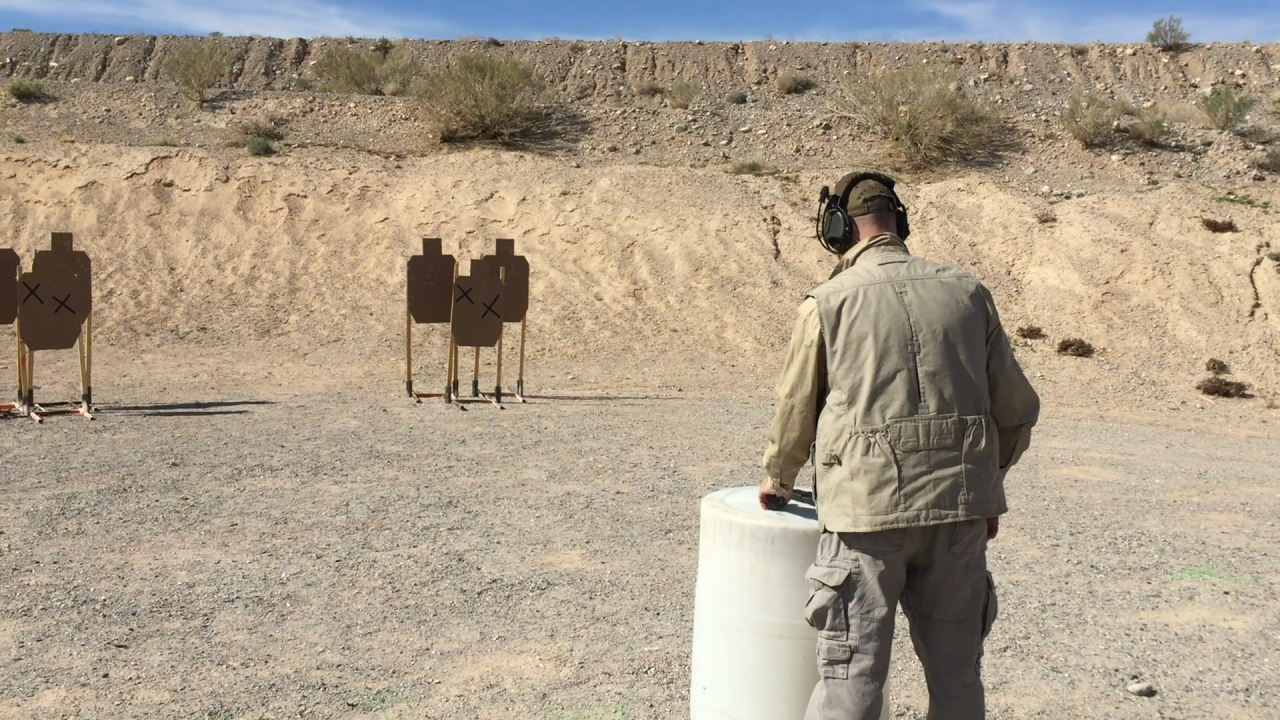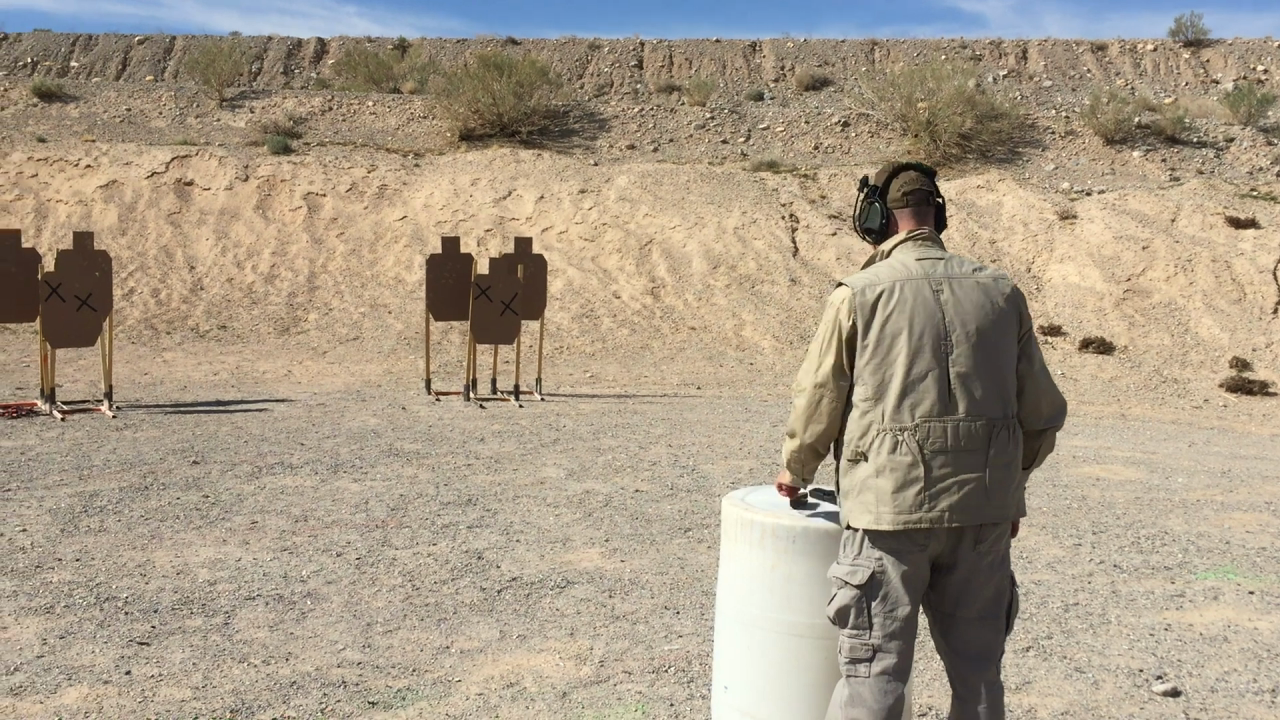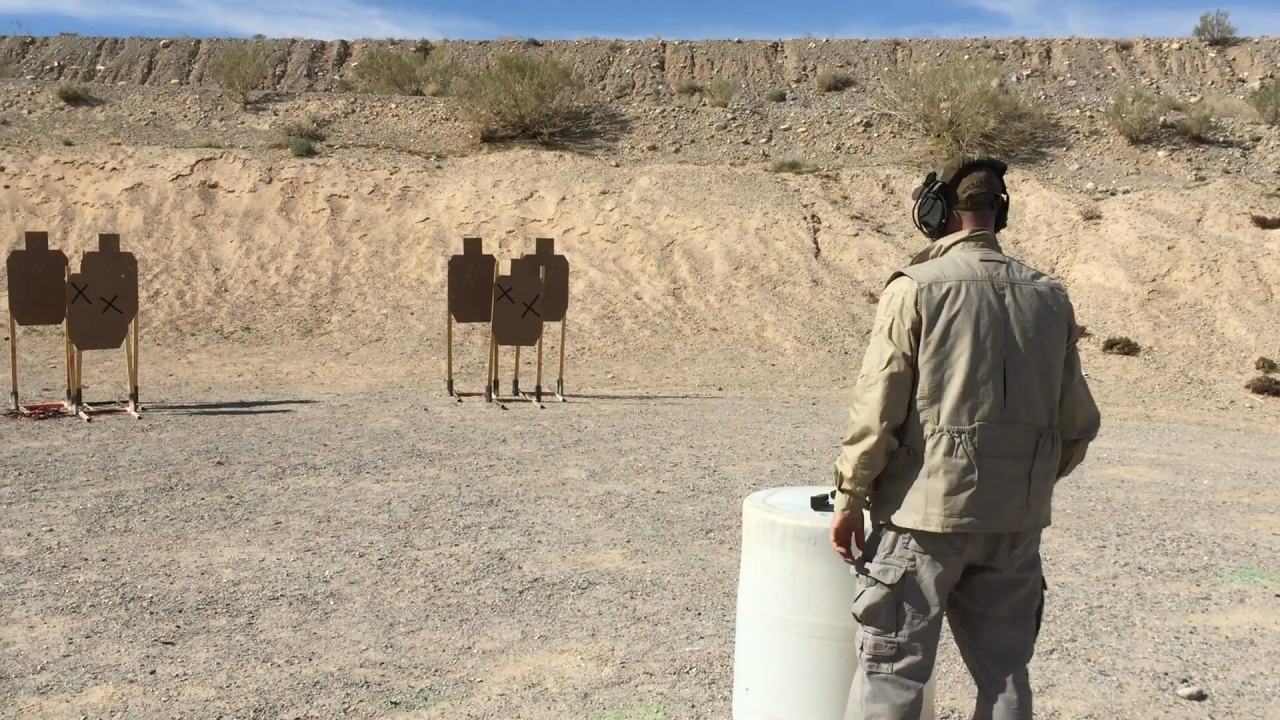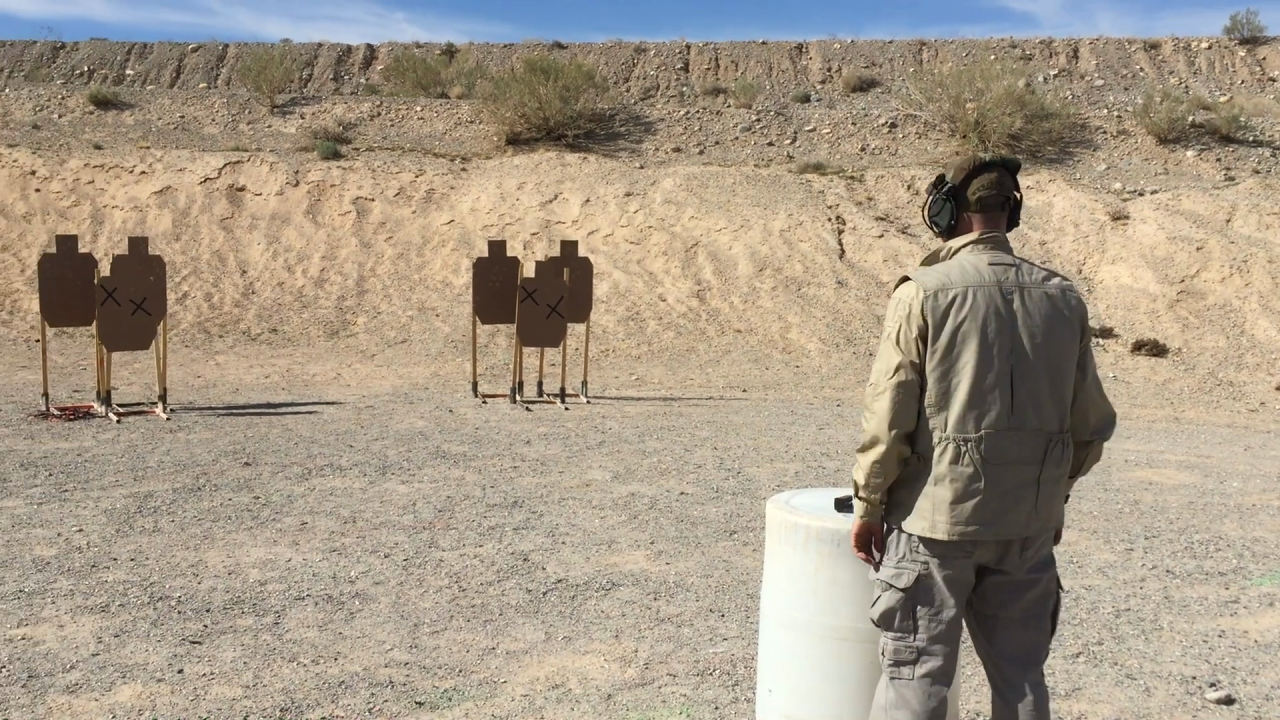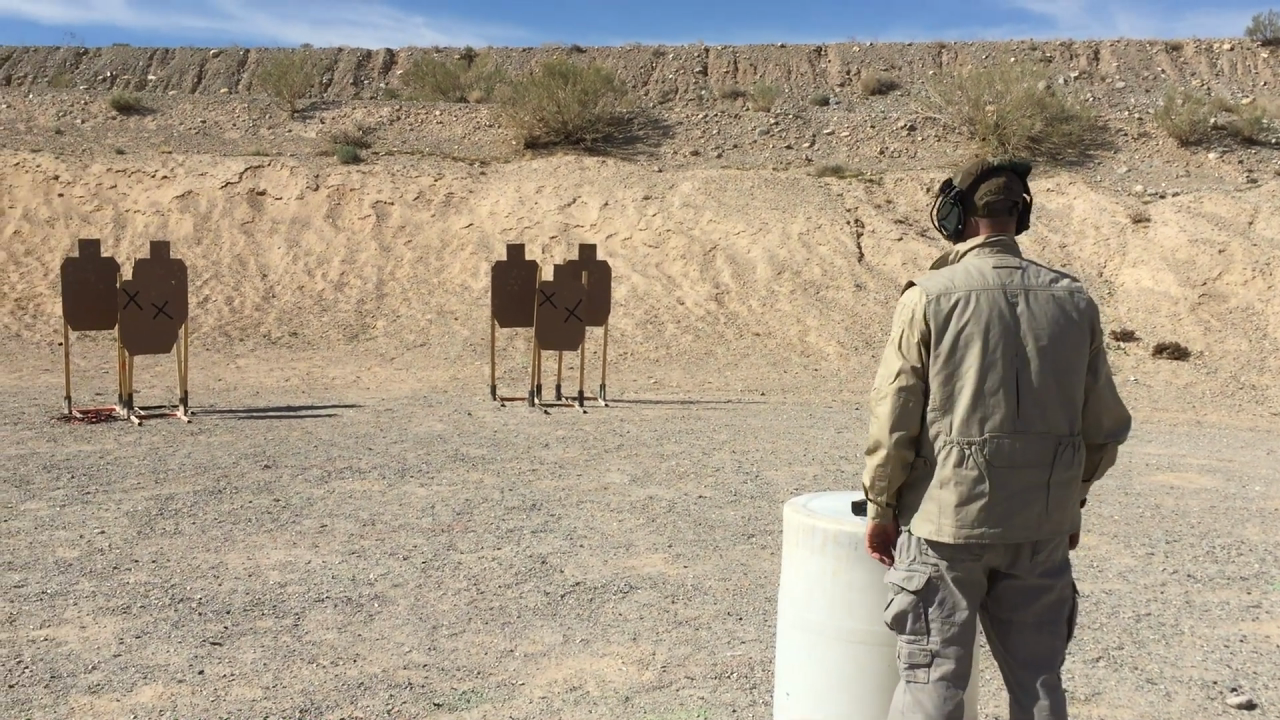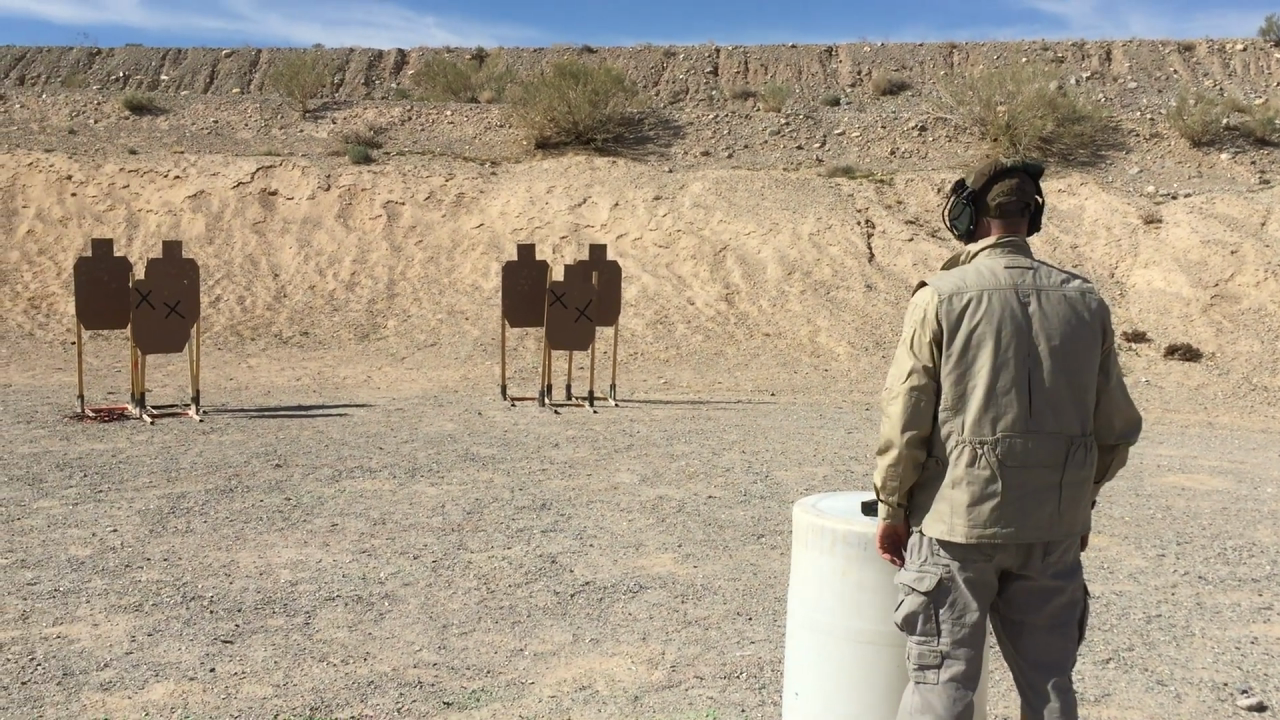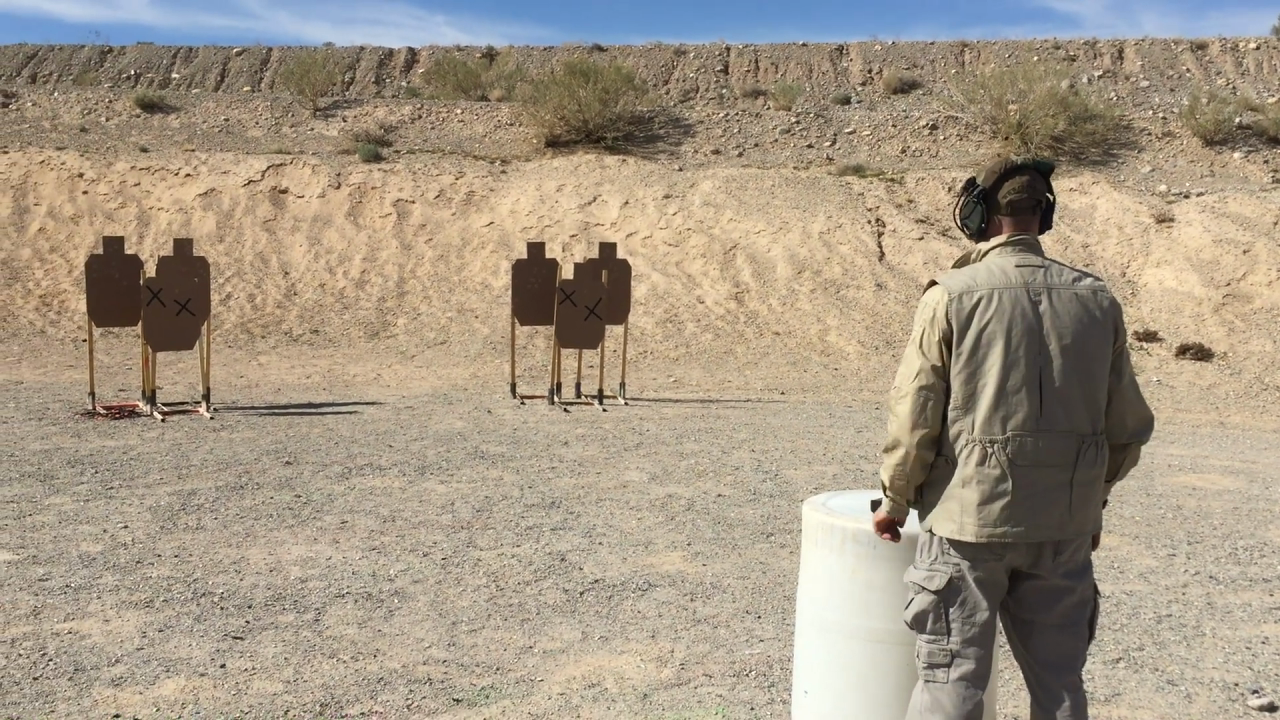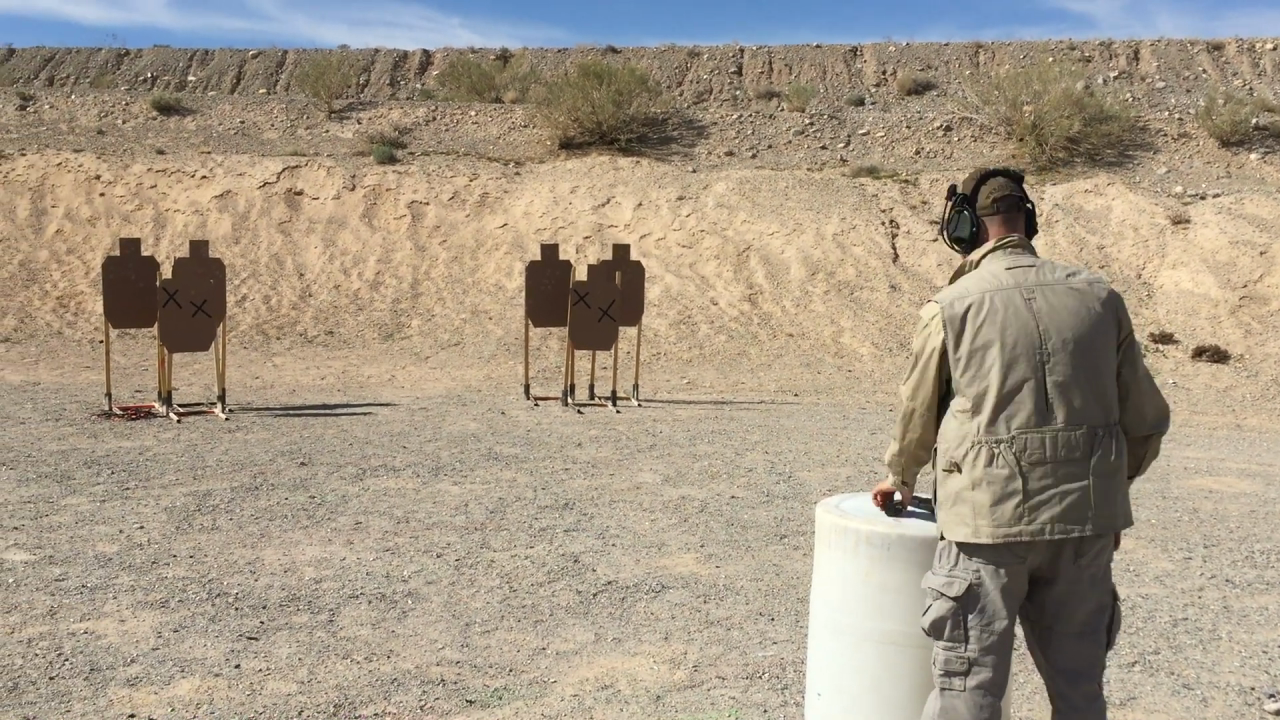
dt=0.4s
person 1, frame 1
left shoulder: (826, 304)
right shoulder: (966, 291)
left elbow: (794, 410)
right elbow: (1015, 408)
left wrist: (777, 481)
right wrist: (986, 487)
left hip: (868, 509)
right hip: (960, 507)
left knee: (850, 673)
right knee: (955, 668)
person 1, frame 2
left shoulder: (858, 295)
right shoulder: (1000, 291)
left elbow: (816, 404)
right elbow: (1041, 411)
left wrist: (795, 469)
right wrist: (1009, 486)
left hip: (891, 507)
right hip: (982, 510)
left knee: (872, 669)
right knee: (977, 669)
person 1, frame 3
left shoulder: (916, 288)
right shoulder: (1049, 297)
left elbow: (876, 408)
right elbow: (1076, 421)
left wrist: (849, 497)
left hip: (925, 510)
right hip: (1014, 517)
left knee: (891, 669)
right knee: (1003, 672)
person 1, frame 4
left shoulder: (924, 292)
right shoulder: (1062, 298)
left elbow: (888, 414)
right elbow: (1090, 421)
left wrist: (868, 504)
right wrist: (1054, 494)
left hip: (937, 516)
right hip: (1028, 521)
left knee: (916, 673)
person 1, frame 5
left shoulder: (930, 297)
right shoulder: (1073, 301)
left elbow: (893, 418)
right elbow: (1104, 424)
left wrist: (880, 507)
right wrist: (1072, 498)
left hip: (948, 518)
right hip: (1041, 524)
person 1, frame 6
left shoulder: (941, 297)
right shoulder: (1085, 302)
left elbow: (905, 418)
right elbow: (1115, 425)
left wrist: (891, 508)
right wrist: (1080, 501)
left hip: (959, 520)
right hip: (1053, 524)
person 1, frame 7
left shoulder: (953, 296)
right shoulder: (1096, 300)
left elbow: (915, 414)
right elbow: (1127, 424)
left wrist: (893, 500)
right wrist: (1089, 500)
left hip: (970, 516)
right hip: (1062, 522)
person 1, frame 8
left shoulder: (951, 307)
right shoulder: (1098, 297)
left elbow: (916, 413)
right elbow: (1145, 420)
left wrist: (899, 478)
left hip: (988, 520)
right hip: (1083, 519)
